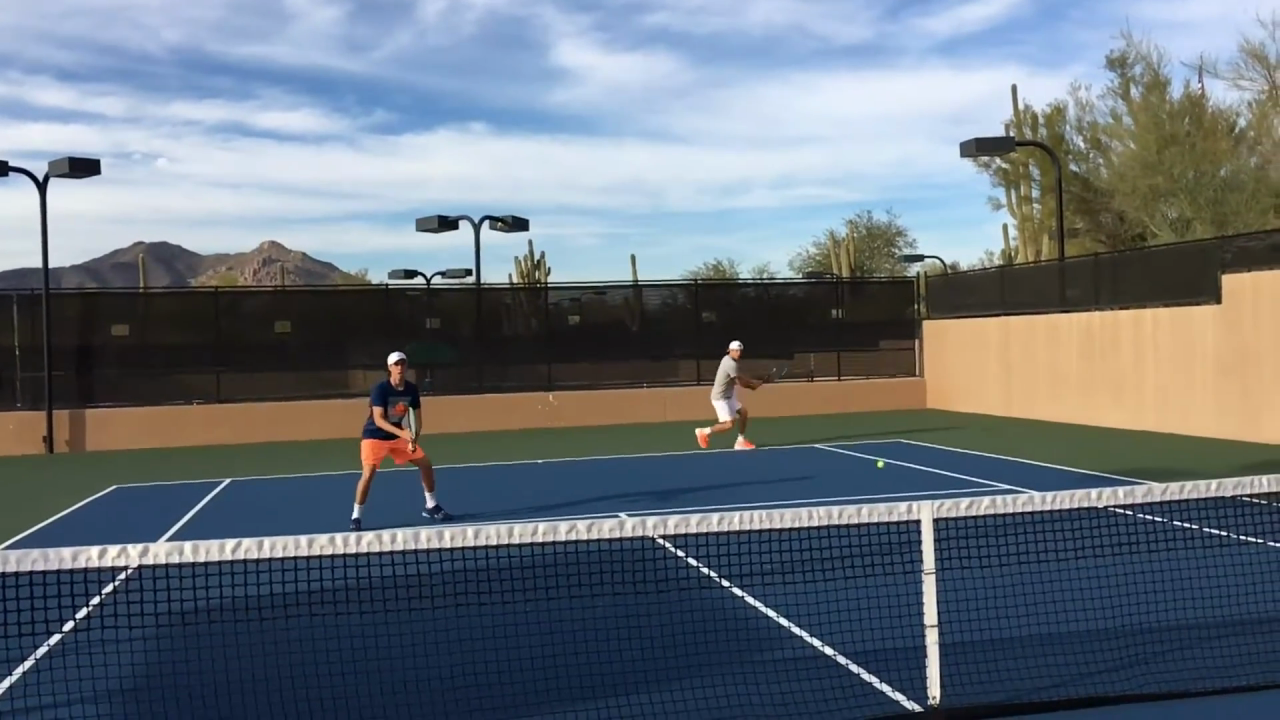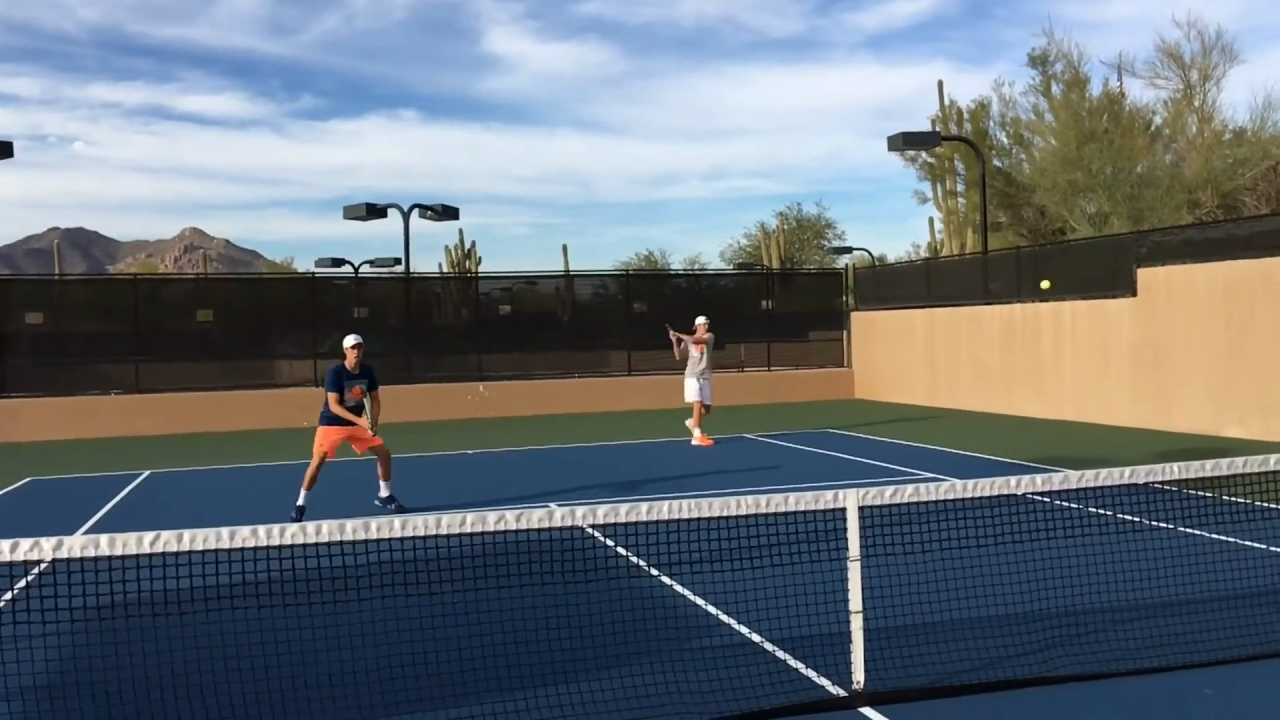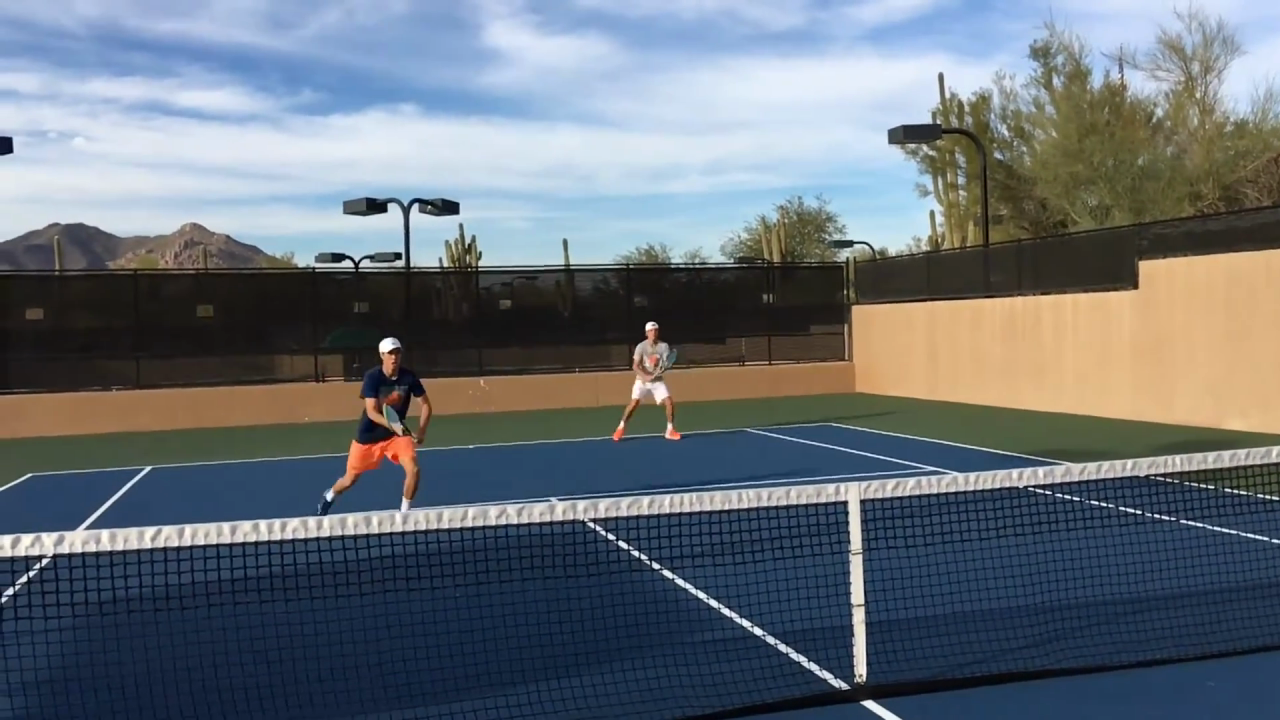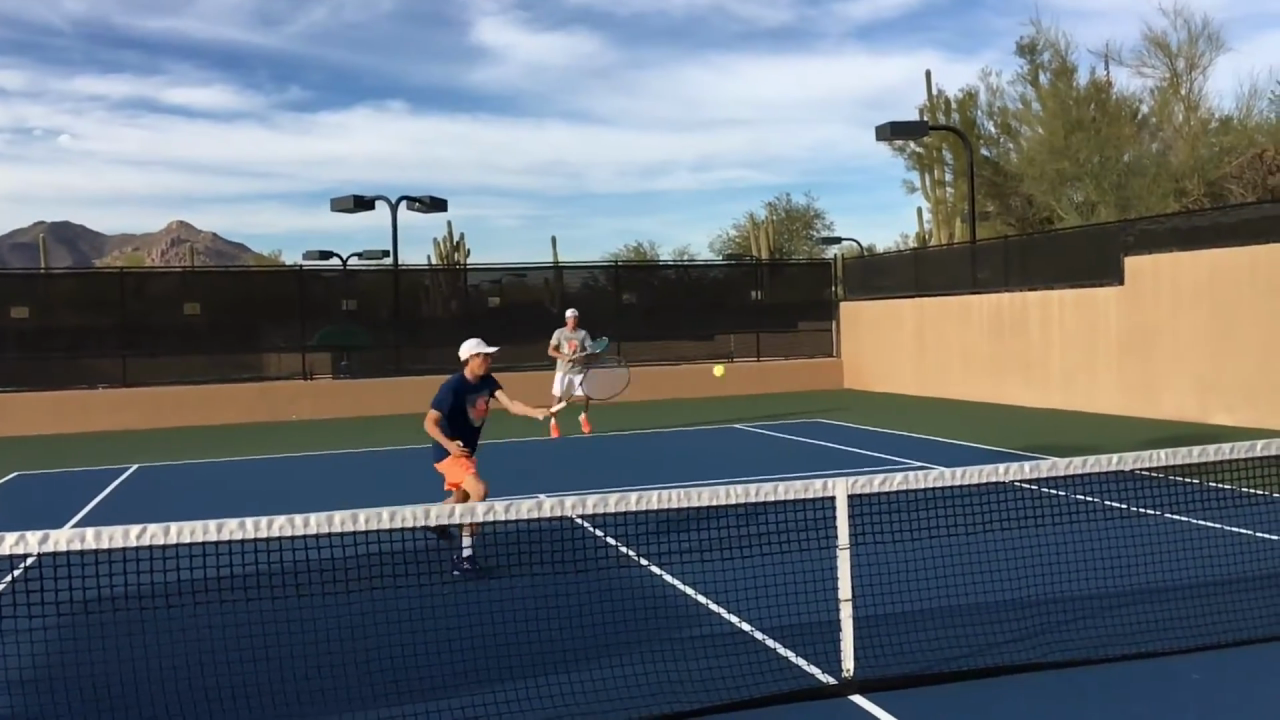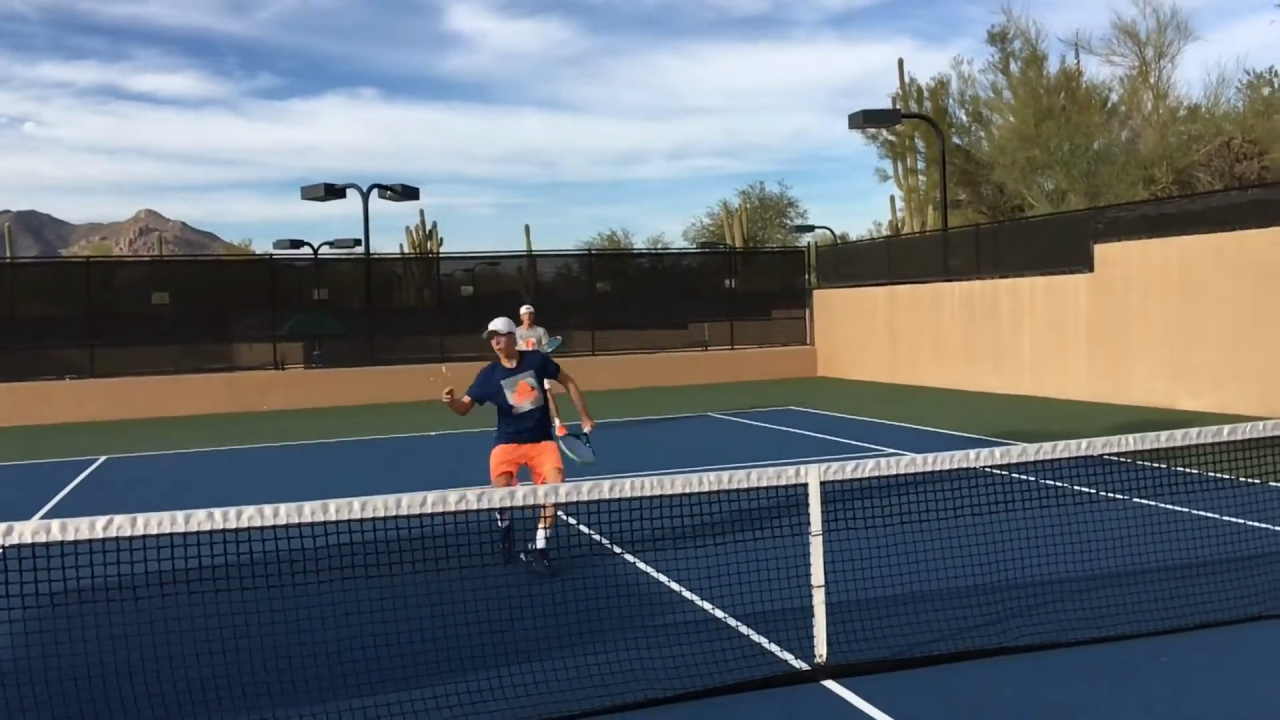
dt=0.7s
person 1, frame 1
left shoulder: (412, 389)
right shoulder: (380, 389)
left elbow: (417, 417)
right elbow: (378, 420)
left wrist: (413, 439)
right wrist: (402, 432)
left hip: (399, 436)
right hip: (374, 436)
left knee: (425, 464)
right knee: (369, 473)
left ankle: (431, 506)
right ankle: (356, 516)
person 1, frame 2
left shoulder: (368, 371)
right shoulder: (335, 372)
left elbow: (375, 400)
right elbow: (333, 405)
left wrist: (372, 423)
right wrist: (359, 420)
left hip: (357, 423)
right hip: (331, 423)
left knee: (384, 453)
right knee: (317, 461)
left ankle: (384, 495)
right ankle: (301, 504)
person 1, frame 3
left shoulder: (410, 377)
right shoulder: (372, 377)
left elbow: (426, 405)
right elbow: (371, 412)
left wrist: (421, 430)
right wrist: (393, 425)
left hip: (396, 433)
right hip: (368, 435)
left knee: (413, 469)
right knee: (351, 479)
left ankle: (404, 511)
right ankle: (329, 497)
person 1, frame 4
left shoulder: (487, 381)
right shoulder: (451, 387)
left elbow: (511, 404)
right elbow: (429, 423)
left wrist: (540, 412)
right wrist: (448, 444)
left hip: (466, 452)
right hip: (451, 453)
left knee: (462, 497)
right knee: (480, 491)
right ankle: (464, 556)
person 1, frame 5
left shoulder: (537, 359)
right shoulder: (488, 374)
left elbow: (569, 382)
right elbow: (465, 407)
left wrist: (584, 415)
right wrist: (451, 401)
left hip: (542, 438)
right hip: (508, 439)
left knee: (555, 483)
right knee: (499, 486)
left ankle: (539, 548)
right ankle: (505, 525)
